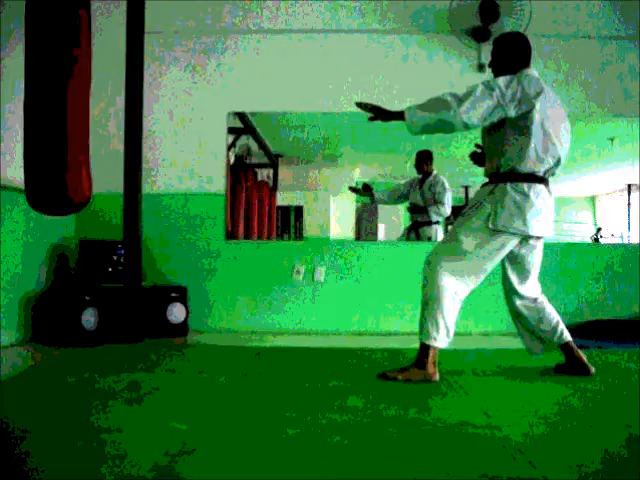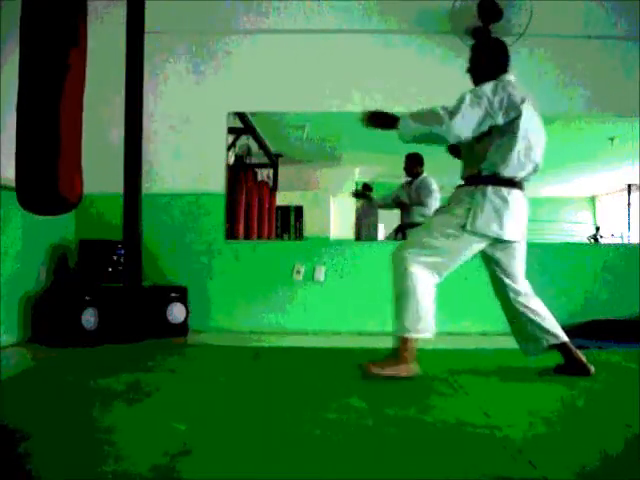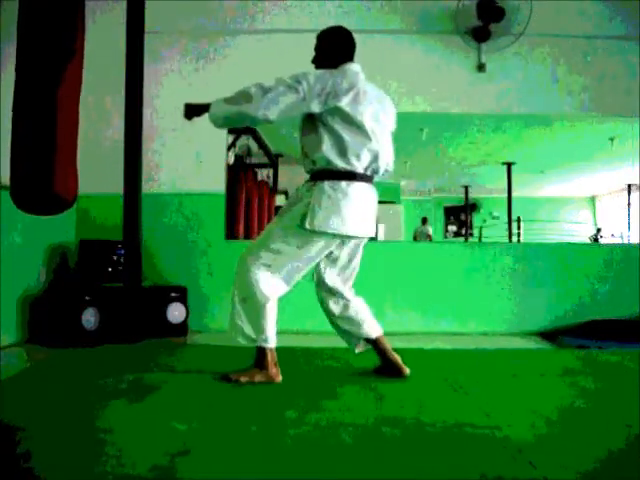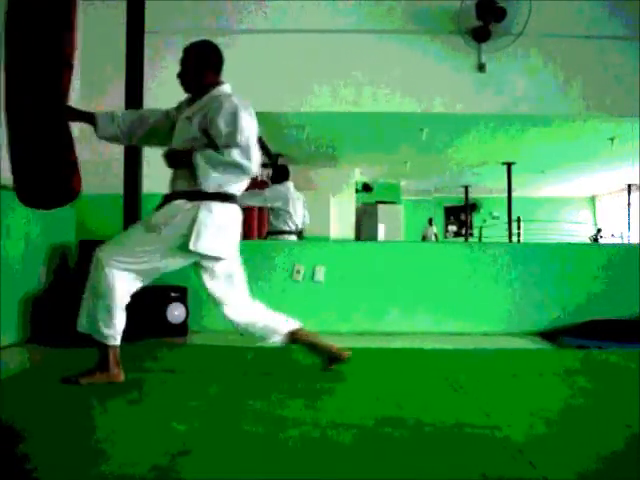
dt=0.7s
person 1, frame 1
left shoulder: (515, 85)
right shoulder: (551, 100)
left elbow: (458, 110)
left wrist: (396, 115)
right wrist: (494, 159)
left hip: (509, 198)
right hip: (537, 201)
left knee: (443, 266)
right knee: (523, 290)
left ankle: (425, 363)
right ankle: (576, 358)
person 1, frame 2
left shoulder: (496, 92)
right shoulder: (521, 104)
left elbow: (450, 123)
left wrist: (394, 123)
right wrist: (469, 154)
left hip: (485, 200)
right hip: (509, 203)
left knee: (411, 258)
right knee: (514, 289)
left ankle: (405, 355)
right ankle: (573, 358)
person 1, frame 3
left shoulder: (327, 81)
right shoulder: (379, 98)
left elbow: (263, 102)
right elbow: (385, 162)
left wrist: (208, 108)
left hip: (329, 197)
right hip: (362, 200)
left knee: (257, 266)
right knee: (336, 289)
left ankle: (266, 364)
right ankle: (392, 360)
person 1, frame 4
left shoulder: (228, 107)
right shoulder: (193, 107)
left elbow: (244, 160)
right elbow: (145, 125)
left wrist: (190, 160)
right wrist: (87, 117)
left hip: (200, 216)
right hip: (204, 216)
left knee: (110, 262)
right knee: (237, 304)
left ankle: (109, 365)
right ankle: (320, 346)
